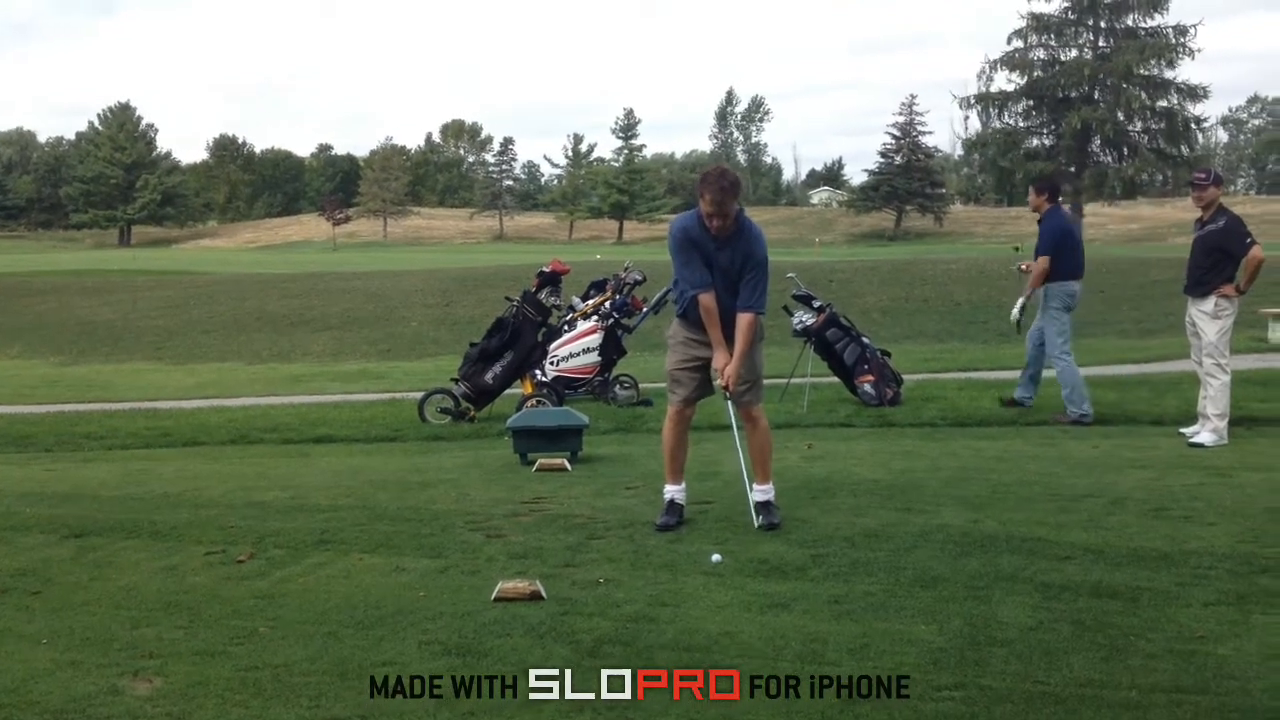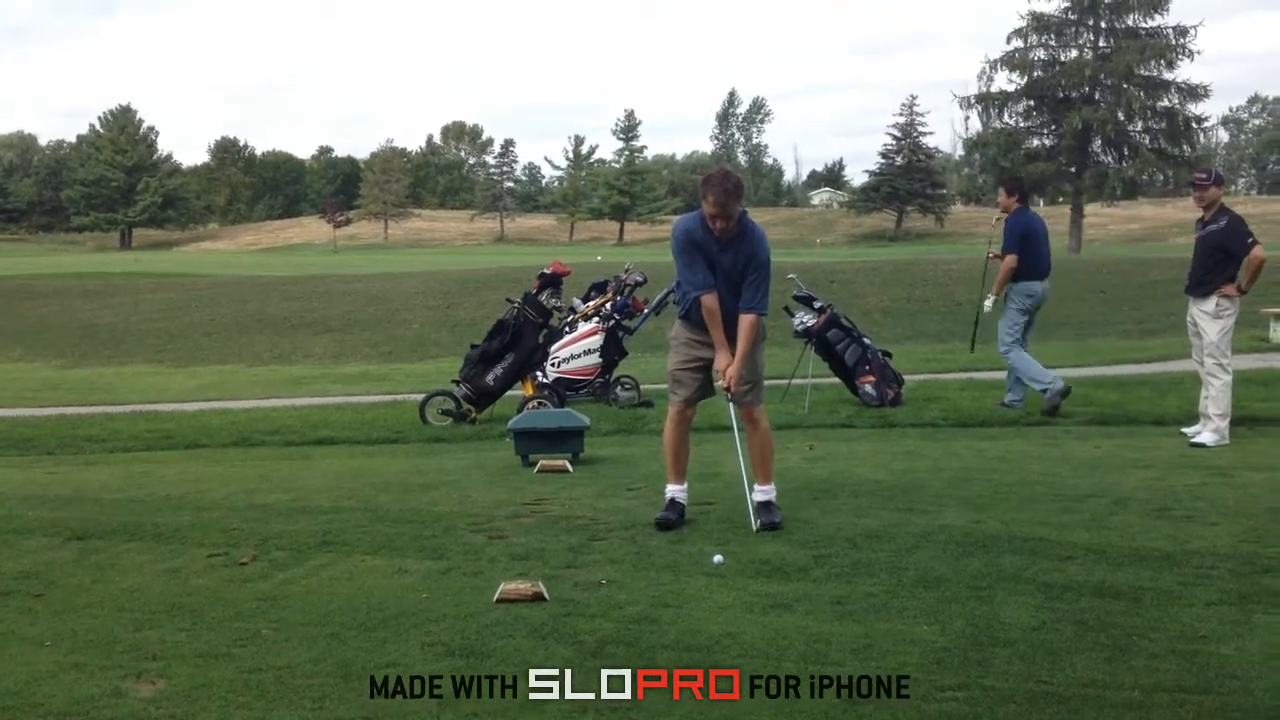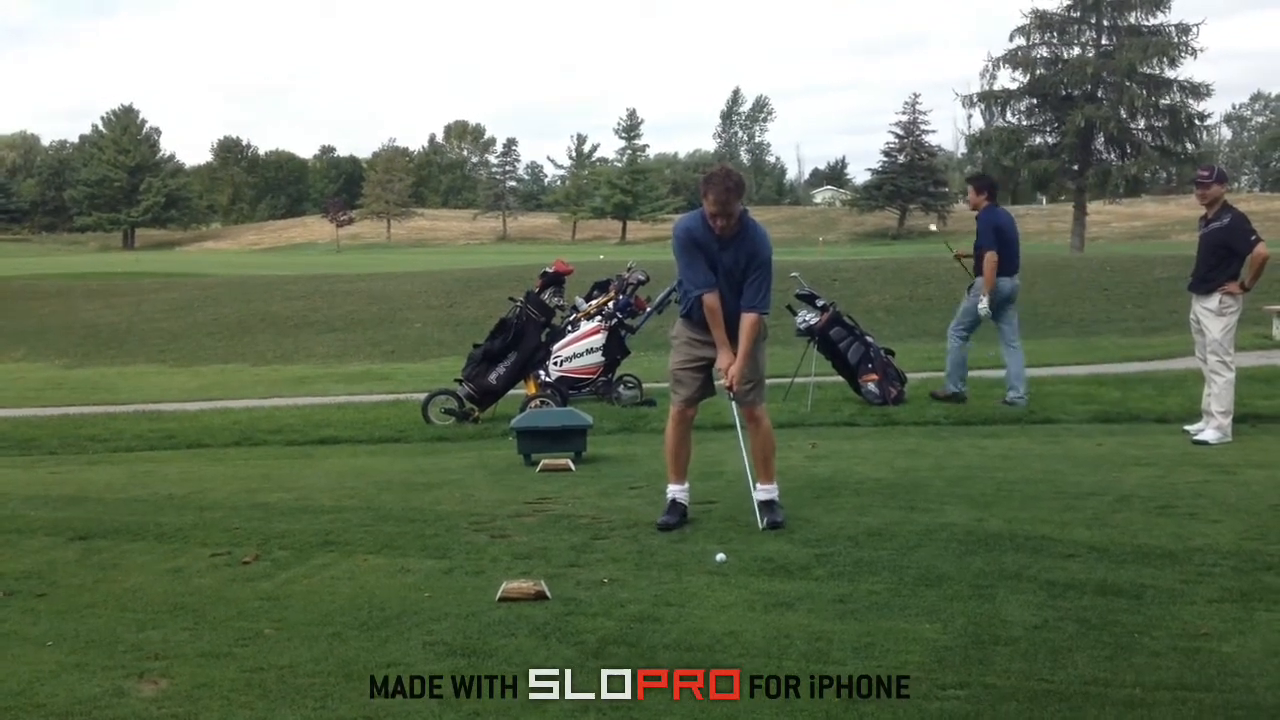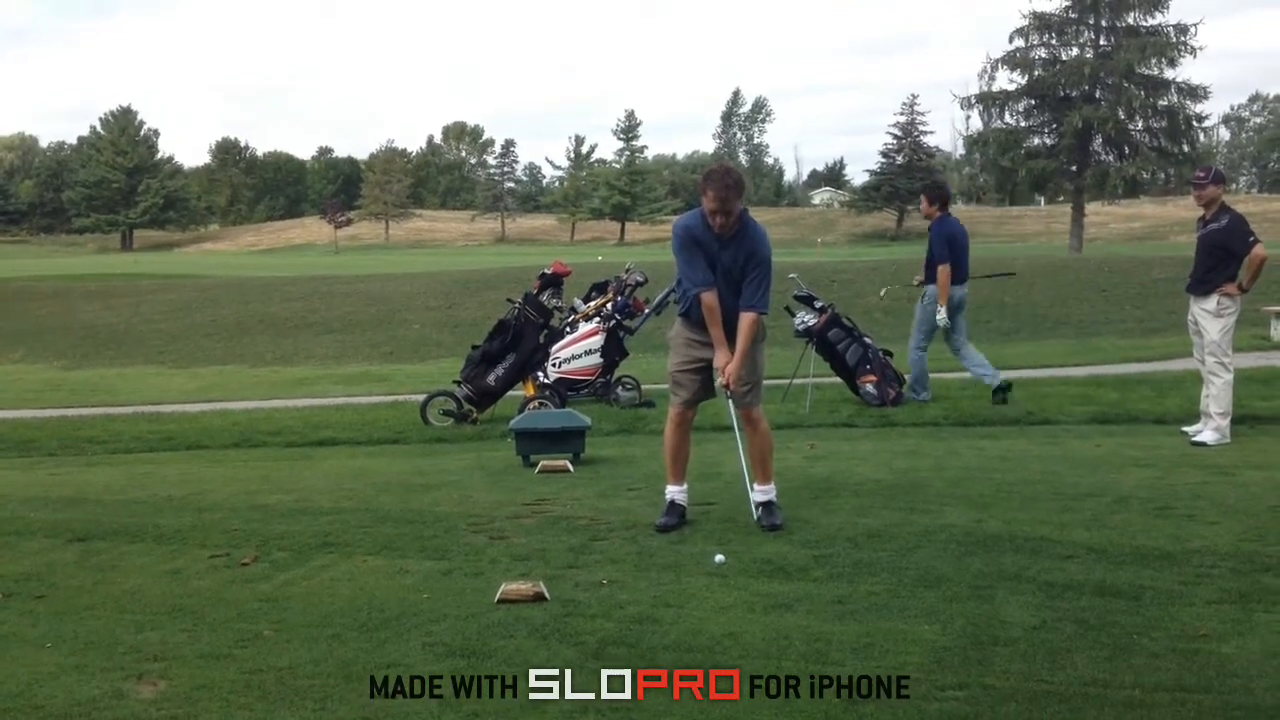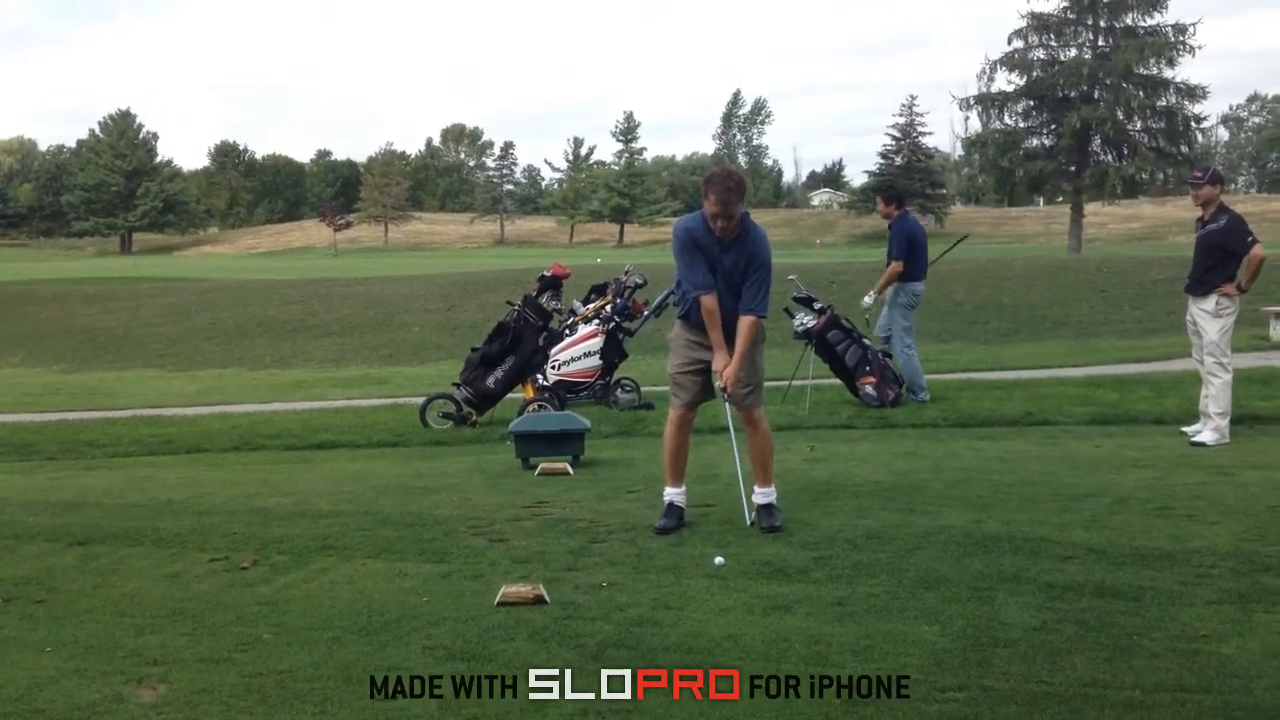
dt=0.3s
person 1, frame 1
left shoulder: (753, 239)
right shoulder: (682, 229)
left elbow: (749, 308)
right elbow: (702, 294)
left wrist: (736, 360)
right wrist: (717, 349)
left hip: (740, 329)
right hip: (691, 329)
left knee: (752, 411)
right knee: (678, 410)
left ankle: (763, 495)
right ankle: (674, 497)
person 1, frame 2
left shoulder: (756, 241)
right shoulder: (685, 231)
left elbow: (751, 309)
right elbow: (705, 295)
left wrist: (737, 362)
right wrist: (720, 351)
left hip: (742, 330)
right hip: (694, 330)
left knee: (753, 411)
right knee: (680, 410)
left ankle: (765, 496)
right ankle: (675, 496)
person 1, frame 3
left shoulder: (757, 239)
right shoulder: (685, 230)
left elbow: (753, 308)
right elbow: (706, 294)
left wrist: (740, 360)
right wrist: (721, 350)
left hip: (743, 329)
right hip: (694, 329)
left knee: (754, 411)
right knee: (680, 411)
left ankle: (767, 494)
right ankle: (677, 497)
person 1, frame 4
left shoulder: (756, 239)
right shoulder: (685, 229)
left elbow: (752, 308)
right elbow: (705, 293)
left wrist: (737, 359)
right wrist: (719, 350)
left hip: (742, 330)
right hip: (693, 330)
left knee: (751, 413)
right knee: (680, 413)
left ankle: (765, 495)
right ankle: (676, 498)
person 1, frame 5
left shoulder: (757, 242)
right shoulder: (686, 231)
left elbow: (752, 311)
right elbow: (704, 295)
left wrist: (736, 362)
right wrist: (718, 352)
left hip: (742, 332)
right hip: (693, 331)
left knee: (753, 414)
right knee: (680, 415)
left ankle: (765, 498)
right ankle: (674, 500)
person 2, frame 1
left shoulder: (1228, 222)
right shoulder: (1200, 223)
left elbow: (1256, 255)
left wrist: (1240, 288)
right wrist: (1193, 291)
left hip: (1215, 304)
right hip: (1195, 302)
left knee: (1215, 365)
right knee: (1202, 366)
left ankle: (1216, 429)
right ankle: (1204, 422)
person 2, frame 2
left shoulder: (1229, 222)
right shoulder: (1201, 223)
left elbow: (1257, 255)
left wrist: (1242, 288)
right wrist: (1193, 283)
left hip: (1217, 304)
right hip: (1196, 302)
left knee: (1216, 365)
right knee: (1203, 365)
left ankle: (1218, 429)
right ankle: (1206, 422)
person 2, frame 3
left shoulder: (1233, 219)
right shoulder: (1204, 220)
left elbow: (1261, 253)
left wrist: (1245, 286)
right wrist: (1197, 279)
left hip: (1220, 301)
right hip: (1199, 300)
left knee: (1220, 363)
right knee: (1207, 363)
left ankle: (1220, 427)
right ankle: (1209, 419)
person 2, frame 4
left shoulder: (1231, 220)
right shoulder: (1203, 221)
left elbow: (1259, 253)
left wrist: (1243, 286)
right wrist: (1194, 280)
left hip: (1218, 303)
right hip: (1197, 300)
left knee: (1218, 364)
right knee: (1205, 364)
left ankle: (1219, 428)
right ankle: (1207, 421)
person 2, frame 5
left shoulder: (1229, 221)
right shoulder: (1202, 222)
left elbow: (1257, 254)
left wrist: (1241, 287)
right wrist: (1194, 281)
left hip: (1217, 303)
right hip: (1196, 301)
left knee: (1217, 364)
right knee: (1204, 364)
left ankle: (1218, 428)
right ankle: (1206, 421)
person 3, frame 1
left shoulder: (1051, 222)
right shoulder: (1060, 218)
left elbow: (1044, 265)
left wrist: (1023, 298)
right wrist: (1032, 266)
left hip: (1058, 289)
right hip: (1063, 286)
left knee: (1059, 352)
right knee: (1036, 341)
left ankle: (1080, 411)
right ankle: (1024, 395)
person 3, frame 2
left shoulder: (1015, 221)
right shoulder: (1035, 219)
left elbow: (1010, 263)
left wrist: (993, 294)
right wrist: (1003, 254)
left hip: (1023, 288)
right hip: (1040, 286)
left knee: (1008, 347)
right knee: (1016, 344)
left ankle: (1053, 387)
right ankle: (1015, 397)
person 3, frame 3
left shoulder: (986, 219)
right shoulder: (1005, 216)
left elbow: (991, 259)
left wrist: (984, 296)
right wrist: (969, 254)
left hip: (991, 284)
right hip: (1011, 282)
left knee: (957, 333)
right knee: (1011, 341)
left ankle: (954, 388)
right ankle: (1017, 395)
person 3, frame 4
left shoulder: (939, 229)
right shoulder: (956, 225)
left elbow: (944, 270)
left wrist: (941, 307)
right wrist: (926, 277)
left hip: (939, 291)
right hip: (959, 290)
left knee: (918, 344)
right knee: (959, 344)
left ankle: (918, 392)
right ankle: (996, 382)
person 3, frame 5
left shoulder: (900, 228)
right shoulder: (912, 223)
left elbow: (897, 267)
left wrist: (874, 293)
left hip: (904, 288)
right hip: (910, 285)
left knee: (903, 344)
right knee: (884, 335)
left ankle: (919, 393)
